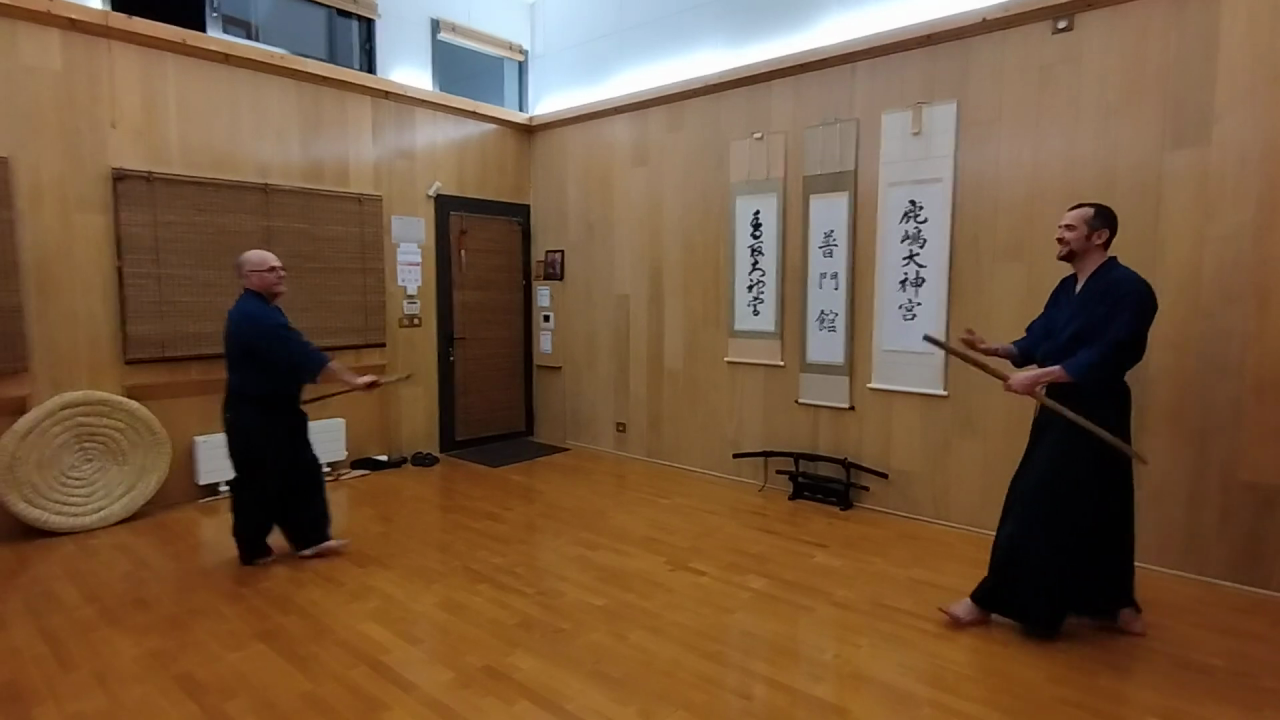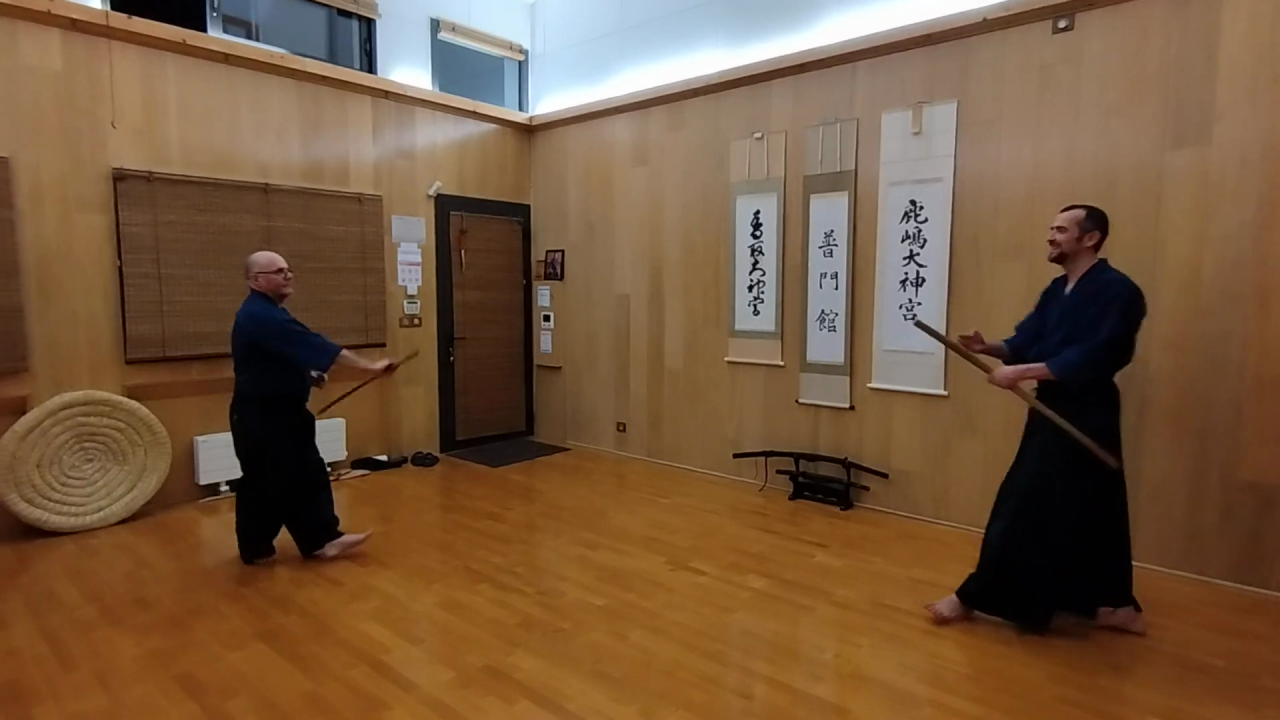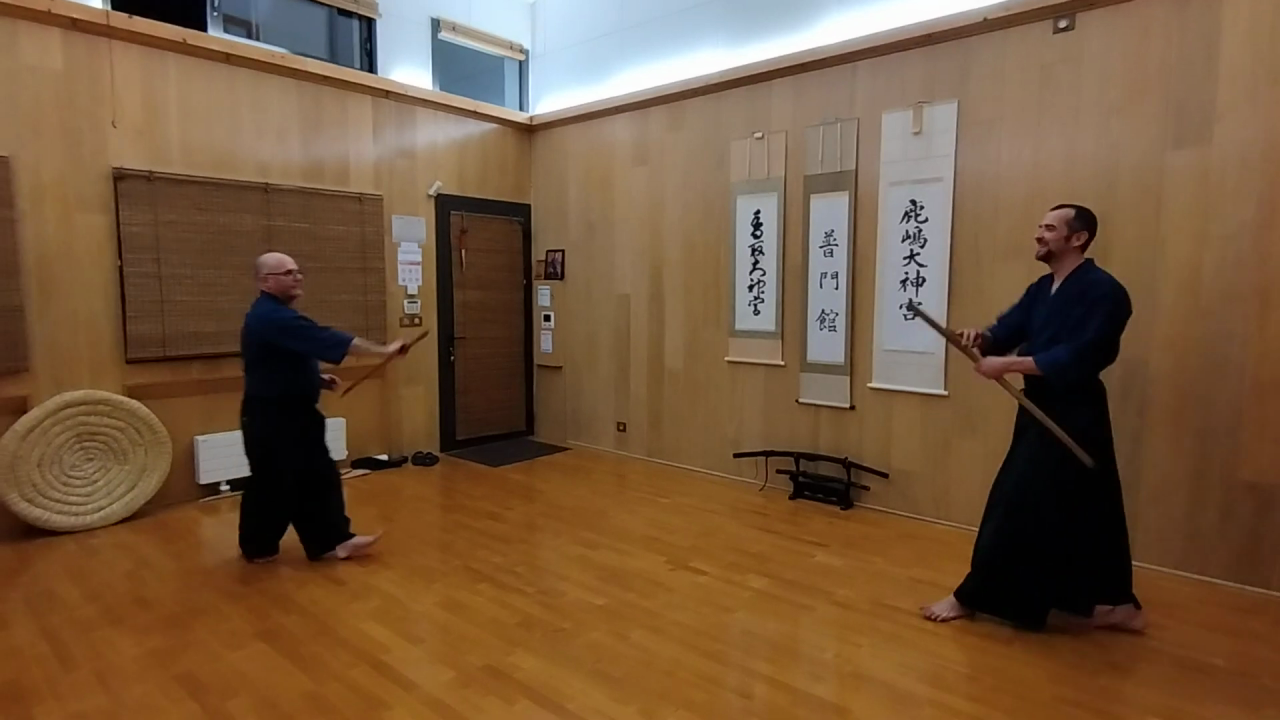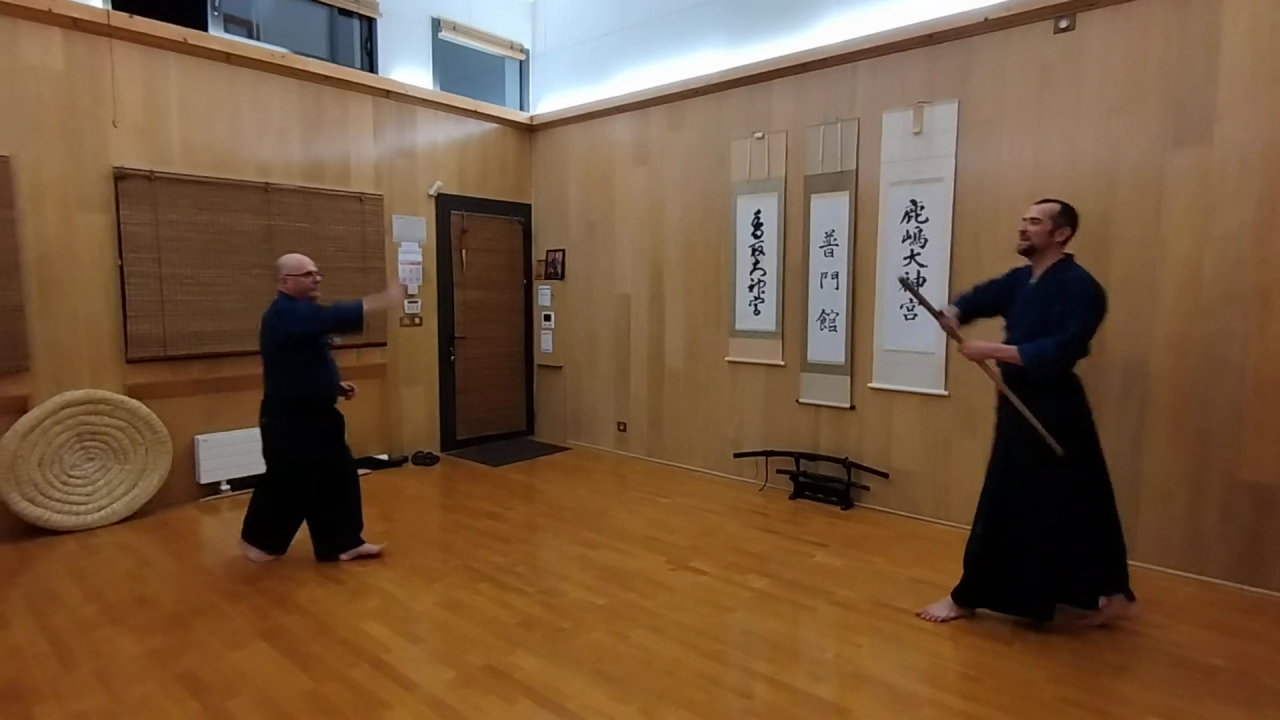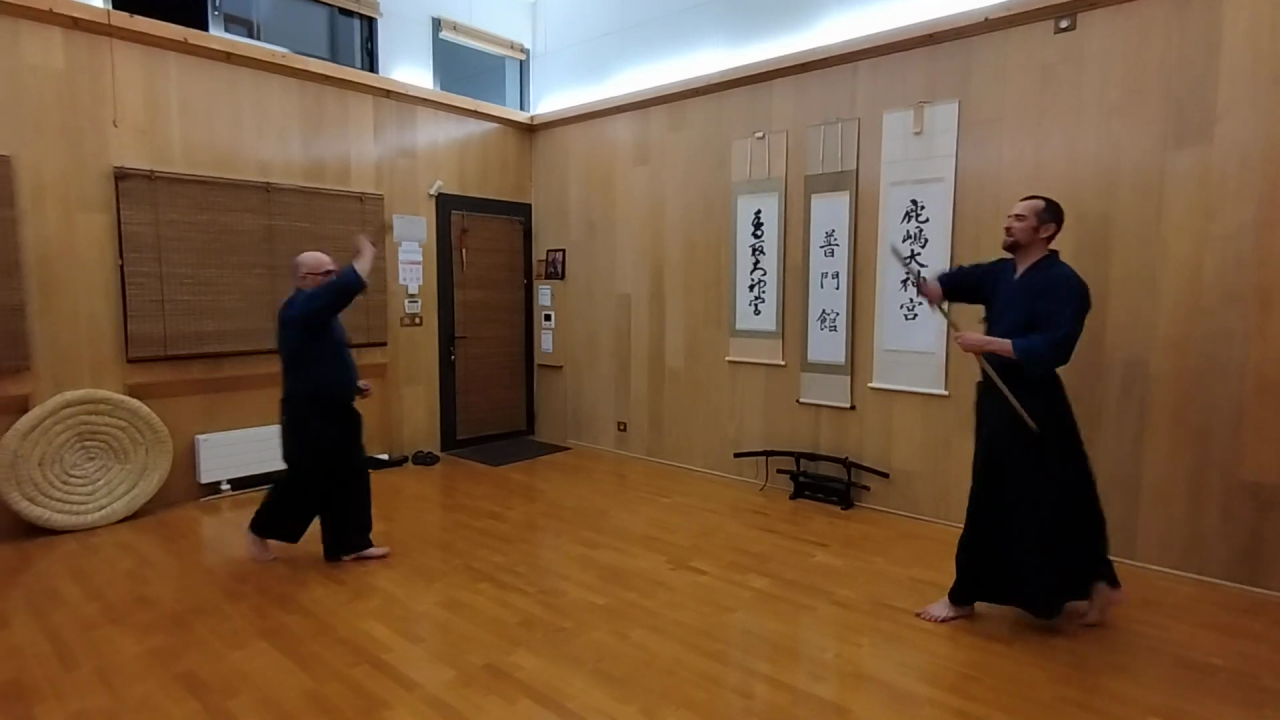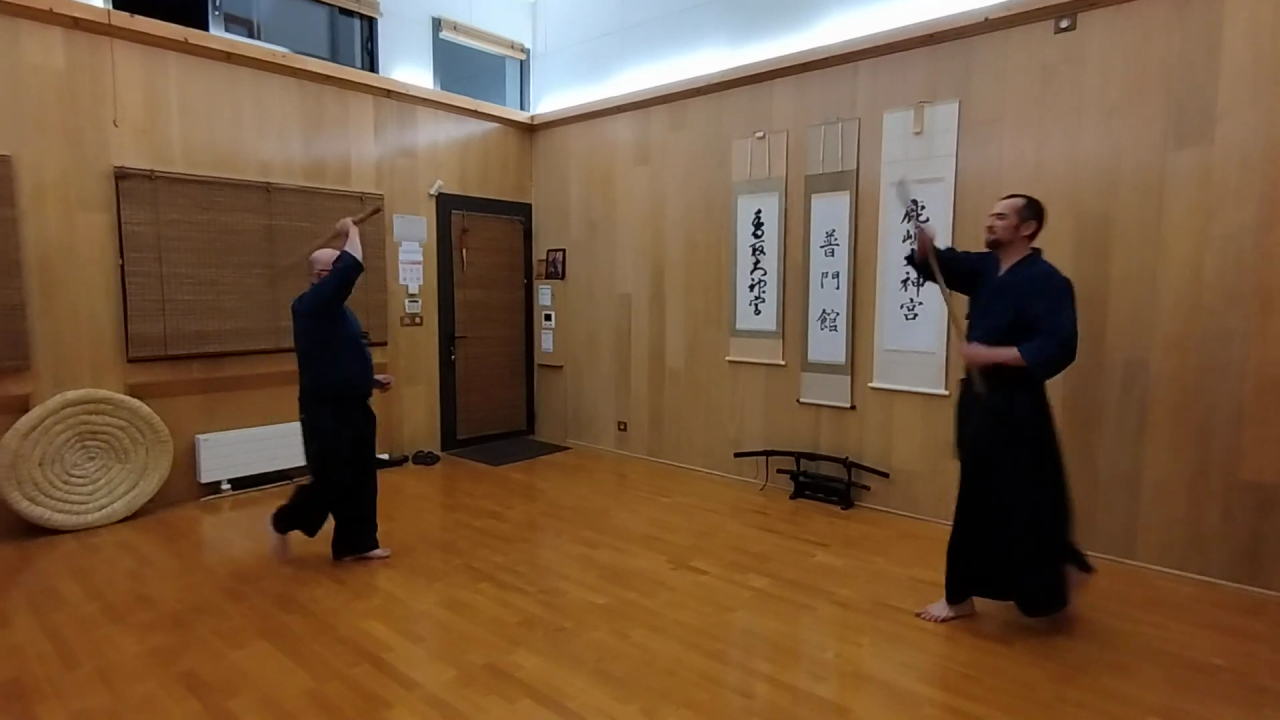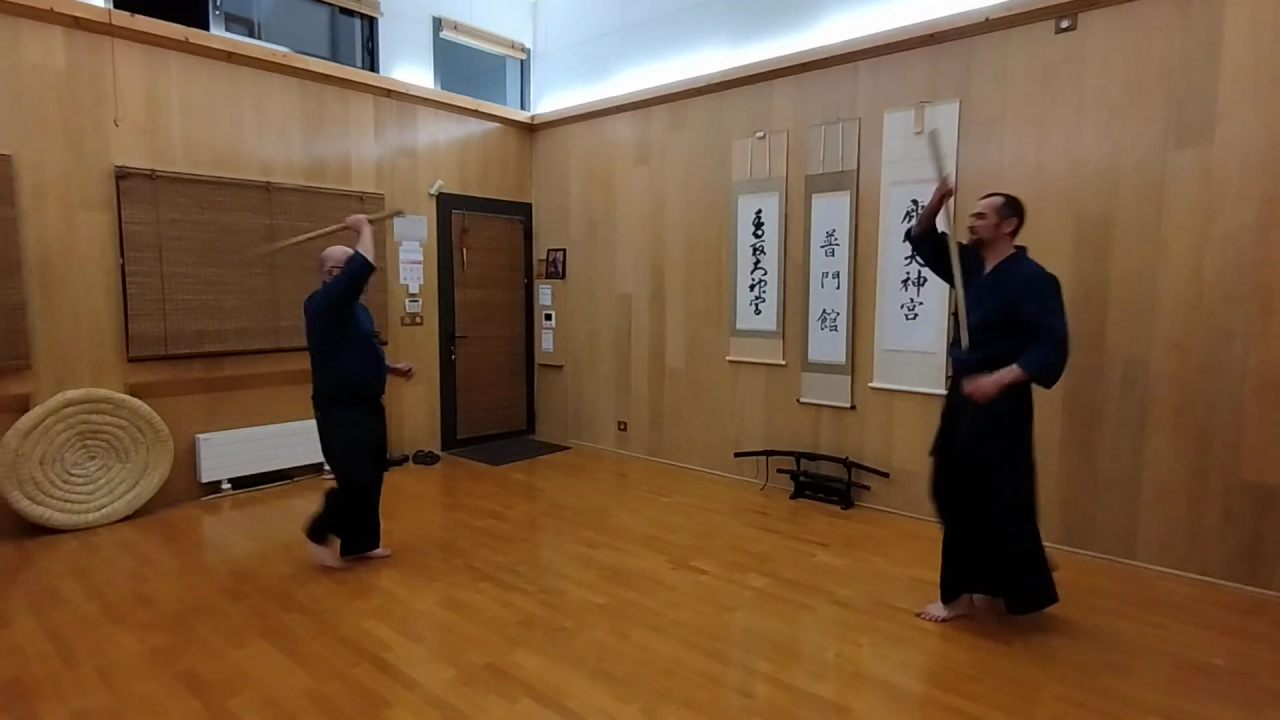
dt=0.1s
person 1, frame 1
left shoulder: (1127, 288)
right shoulder: (1068, 288)
left elbow: (1105, 357)
right elbow: (1038, 342)
left wrist: (1037, 377)
right wrist: (994, 348)
left hip: (1094, 412)
right hip: (1062, 407)
left knee: (1039, 506)
right knee: (1093, 513)
left ankle: (988, 600)
right ankle: (1117, 607)
person 1, frame 2
left shoulder: (1116, 291)
right shoulder: (1057, 290)
left elbow: (1090, 359)
right elbow: (1026, 342)
left wrist: (1021, 373)
right wrist: (988, 347)
left hip: (1084, 415)
right hip: (1054, 409)
left knee: (1029, 507)
right knee: (1087, 513)
left ankle: (974, 597)
right ankle: (1115, 605)
person 1, frame 3
left shoulder: (1102, 292)
right shoulder: (1042, 289)
left elbow: (1078, 357)
right elbow: (1008, 330)
left wrist: (1008, 364)
right wrist: (979, 342)
left hip: (1073, 414)
right hip: (1043, 408)
left knee: (1017, 506)
right knee: (1083, 511)
left ankle: (972, 598)
right ankle: (1115, 603)
person 1, frame 4
left shoulder: (1079, 287)
right shoulder: (1019, 280)
left elbow: (1059, 351)
right elbow: (978, 301)
left wrist: (992, 350)
right wrist: (954, 315)
left hip: (1051, 408)
right hip: (1021, 403)
left knee: (1006, 502)
right knee: (1070, 504)
left ankle: (968, 597)
right ankle: (1107, 595)
person 1, frame 5
left shoulder: (1062, 283)
right shoulder: (1000, 272)
left elbow: (1052, 346)
right elbow: (959, 281)
left wrist: (986, 342)
right wrist: (936, 286)
left hip: (1032, 403)
right hip: (1001, 396)
left knee: (994, 499)
left ankle: (965, 596)
right ankle: (1093, 584)
person 1, frame 6
left shoulder: (1047, 282)
right shoulder: (983, 267)
left elbow: (1057, 349)
right elbow: (935, 264)
left wrist: (992, 354)
right wrist: (924, 249)
left hip: (1012, 403)
right hip: (980, 395)
left knee: (987, 499)
right knee: (987, 497)
left ankle: (960, 596)
right ankle: (1058, 573)
person 1, frame 7
left shoulder: (1034, 281)
right shoulder: (970, 265)
left elbow: (1051, 350)
right elbow: (921, 239)
left wrist: (1000, 380)
right wrist: (935, 205)
left hip: (997, 406)
right hip: (962, 395)
left knee: (985, 499)
right knee: (953, 490)
left ankle: (959, 593)
person 2, frame 1
left shoulder: (265, 310)
right shoulder: (252, 315)
right elbow: (299, 352)
left wrist: (298, 374)
right wrist: (351, 379)
left hip: (279, 409)
right hip: (253, 415)
left knee: (303, 472)
right knee: (259, 482)
left ankle: (309, 537)
right ankle: (252, 549)
person 2, frame 2
left shoulder: (270, 312)
right shoulder: (260, 317)
right elbow: (313, 346)
left wrist: (306, 376)
right wrist: (370, 366)
left hip: (285, 411)
right hip: (260, 416)
left knee: (309, 474)
right knee: (264, 483)
left ankle: (323, 538)
right ankle: (253, 548)
person 2, frame 3
left shoulder: (280, 315)
right shoulder: (269, 318)
right elbow: (326, 341)
left wrist: (317, 380)
right wrist: (382, 349)
left hip: (295, 414)
right hip: (269, 417)
left knee: (319, 475)
right knee: (271, 483)
left ankle: (333, 540)
right ankle: (256, 547)
person 2, frame 4
left shoulder: (297, 314)
right shoulder: (287, 314)
right elbow: (340, 317)
left wrist: (333, 385)
right wrist: (385, 299)
left hip: (315, 413)
right hip: (289, 418)
left knee: (339, 475)
right knee: (285, 484)
left ankle: (344, 542)
right ankle: (257, 540)
person 2, frame 5
left shoulder: (320, 315)
right shoulder: (301, 311)
right elbow: (348, 285)
left wrist: (352, 385)
right wrist: (366, 253)
left hip: (336, 410)
right hip: (308, 415)
left knee: (352, 477)
right knee: (303, 483)
left ankle: (350, 544)
right ankle: (263, 530)
person 2, frame 6
left shoulder: (335, 309)
right shoulder: (312, 305)
right elbow: (349, 268)
left wrist: (372, 379)
right wrist: (352, 232)
left hip: (352, 407)
right hip: (327, 411)
left knee: (361, 477)
right knee: (334, 480)
left ankle: (358, 543)
right ankle: (284, 523)
person 2, frame 7
left shoulder: (352, 307)
right shoulder: (322, 303)
right elbow: (360, 269)
left wrist: (391, 368)
right wrist: (364, 230)
left hip: (366, 405)
right hip: (341, 409)
left knee: (368, 477)
right knee: (357, 479)
left ankle: (359, 541)
right ankle: (320, 534)
